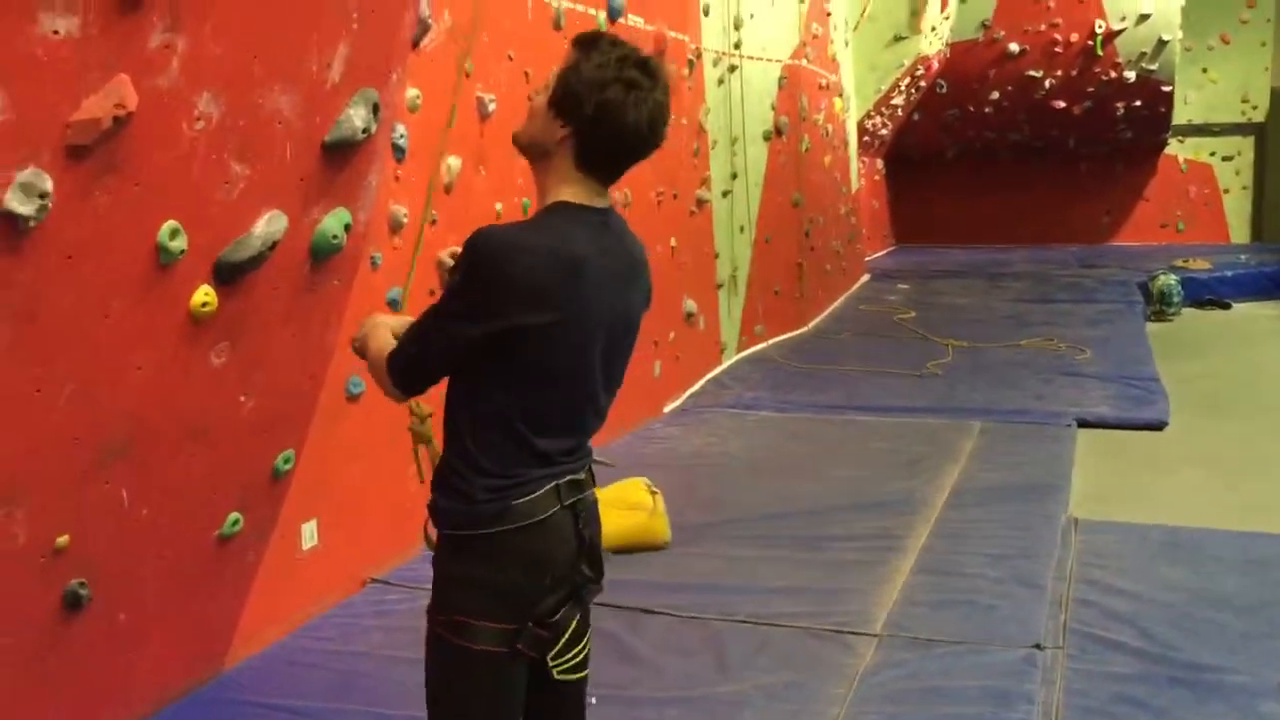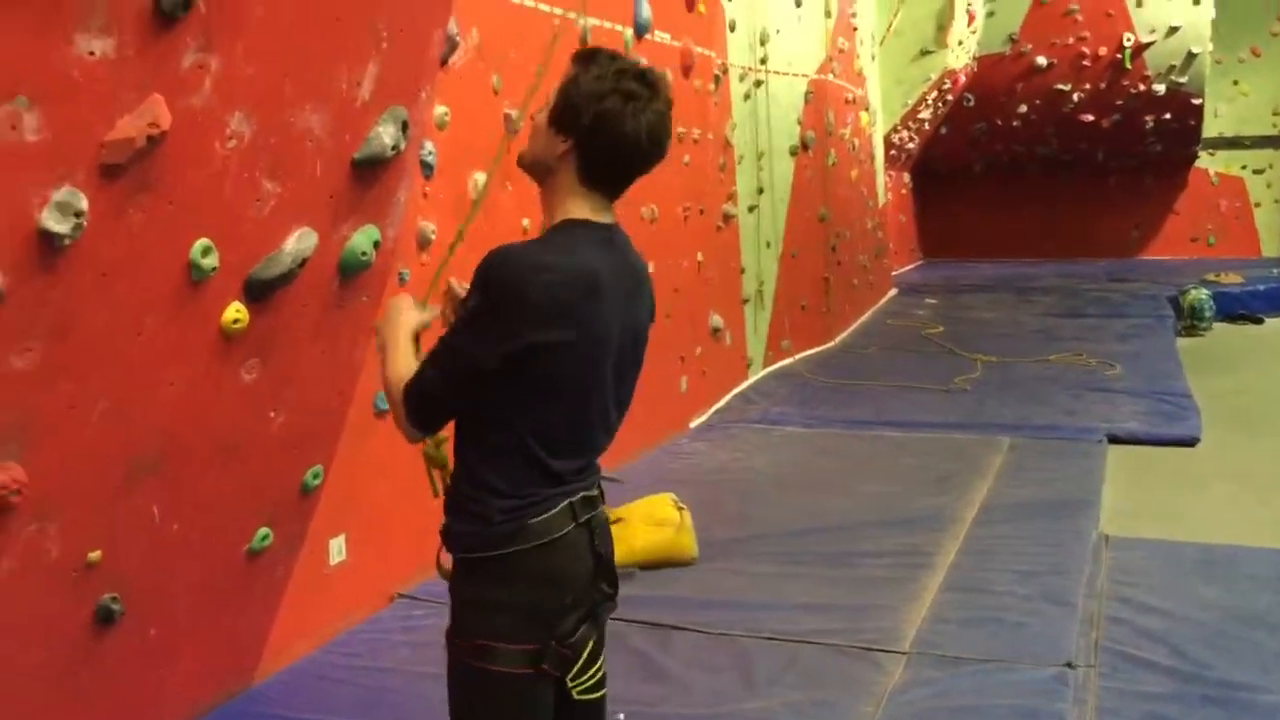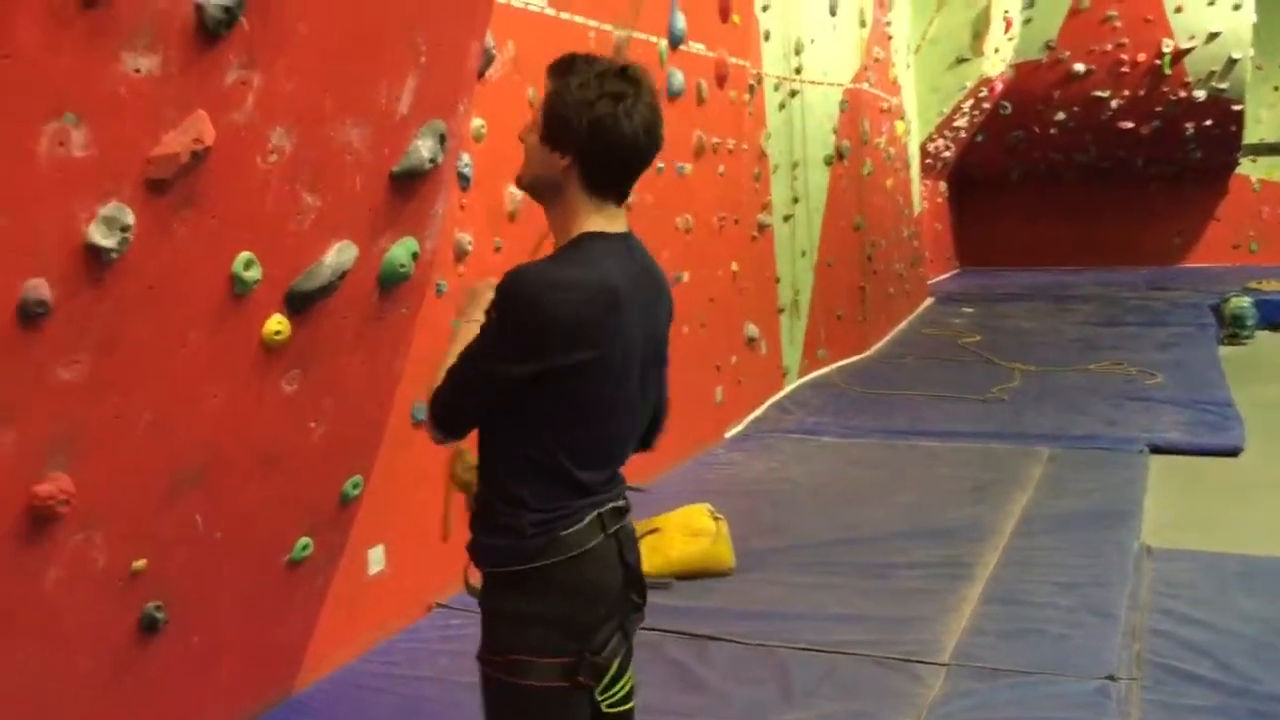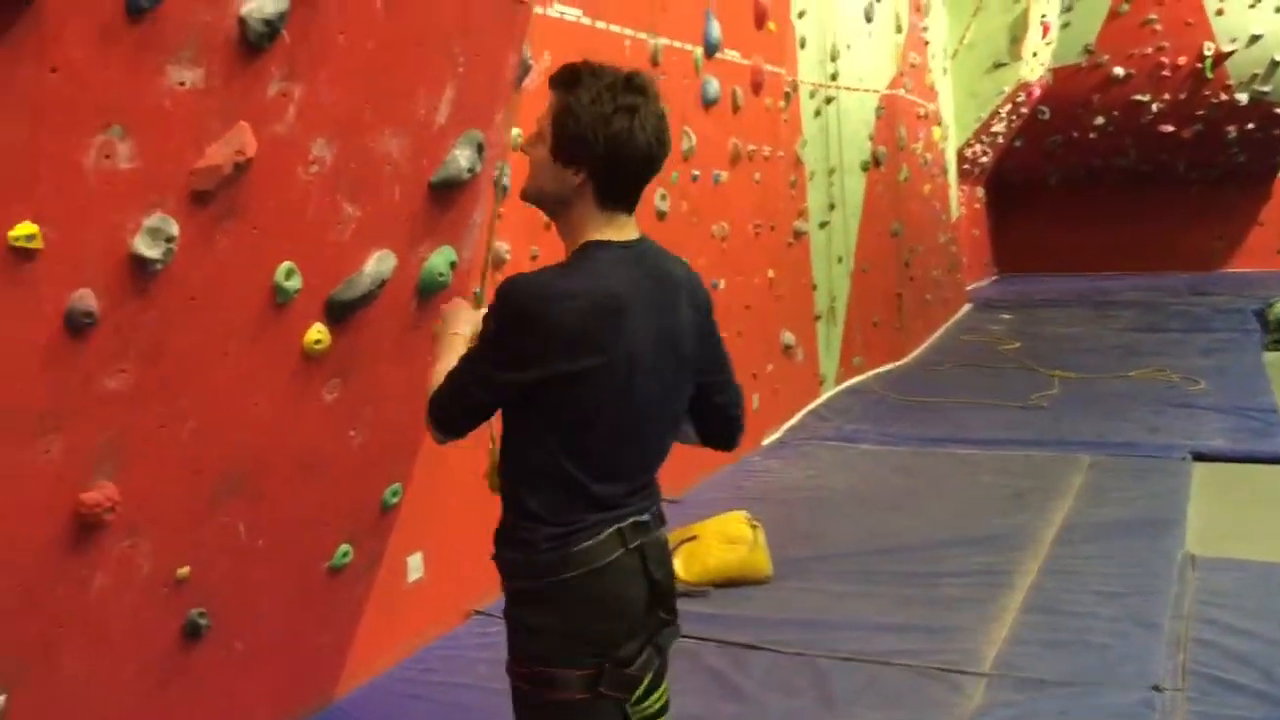
dt=0.2s
person 1, frame 1
left shoulder: (508, 252)
right shoulder: (625, 256)
left elbow: (402, 377)
left wrist: (375, 335)
left hip: (497, 537)
right hip: (567, 519)
person 1, frame 2
left shoulder: (522, 271)
right shoulder: (628, 271)
left elbow: (417, 416)
left wrist: (397, 332)
left hip: (513, 559)
right hip: (579, 540)
person 1, frame 3
left shoulder: (542, 290)
right shoulder: (646, 277)
left elbow: (444, 422)
left wrist: (473, 323)
left hip: (542, 572)
right hip: (606, 549)
person 1, frame 4
left shoulder: (541, 299)
right shoulder: (681, 284)
left elbow: (445, 419)
right elbow: (725, 428)
left wrist: (456, 332)
left hip: (567, 583)
right hip: (641, 560)
